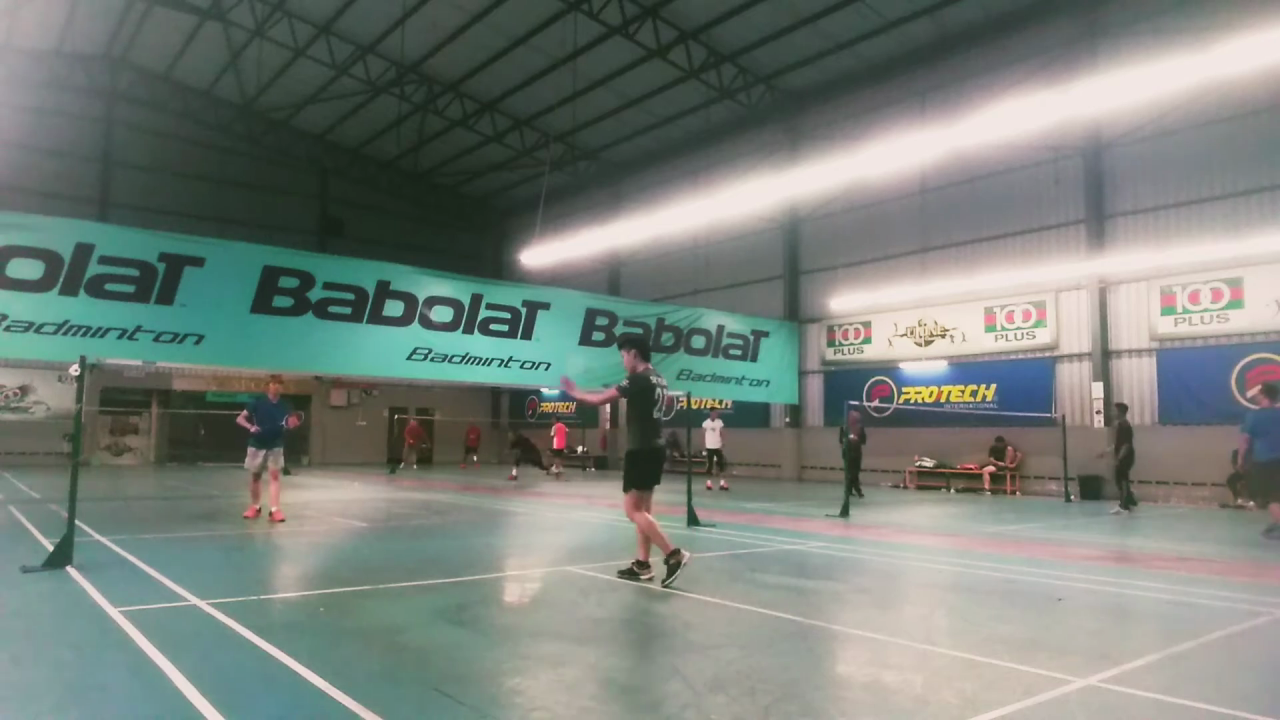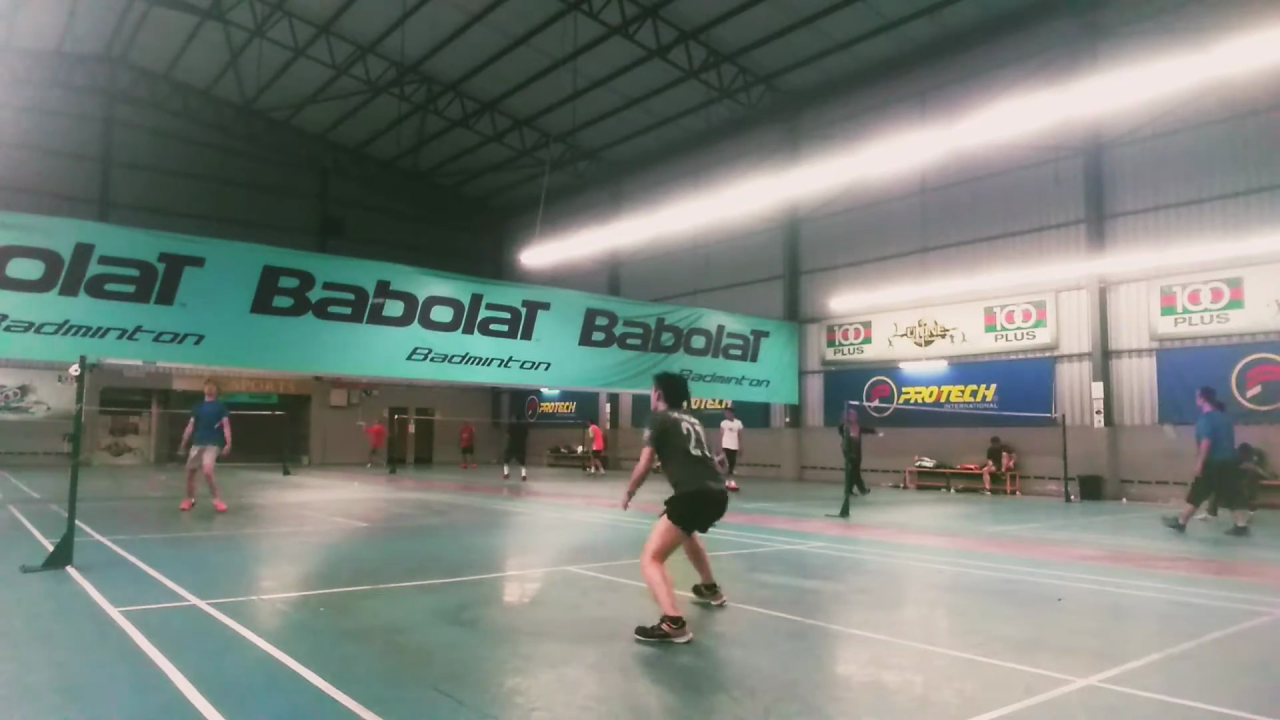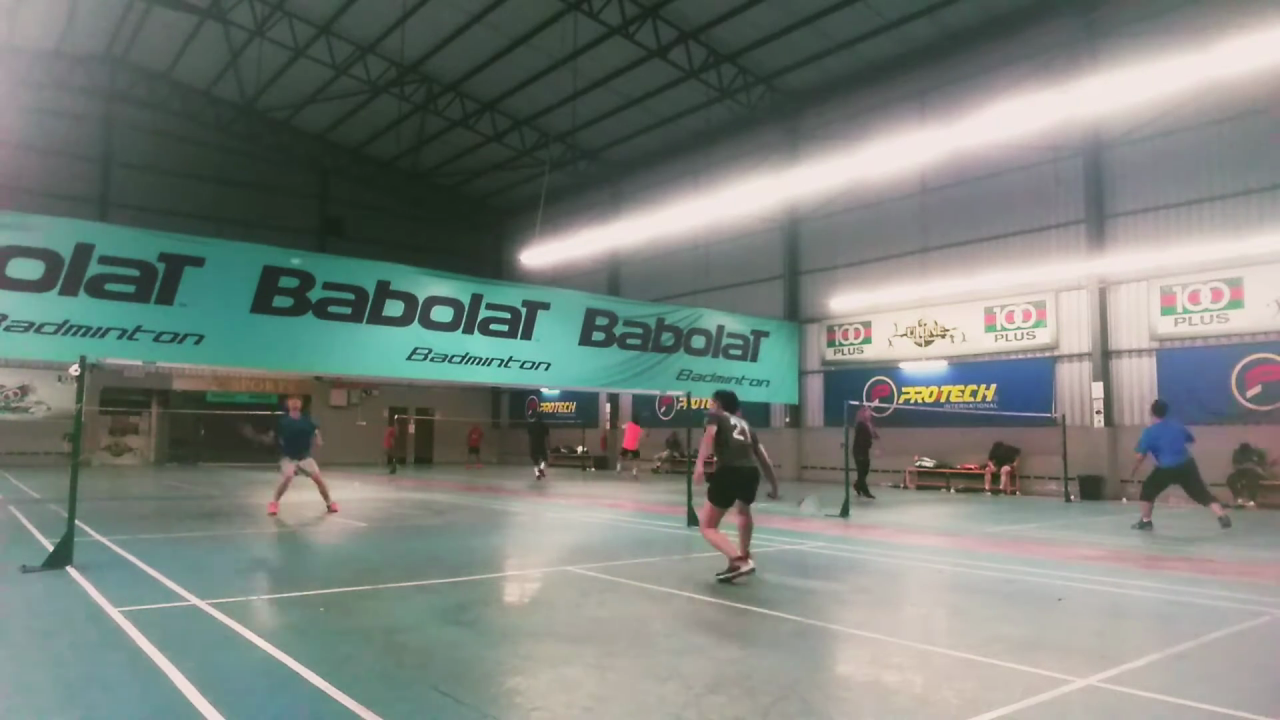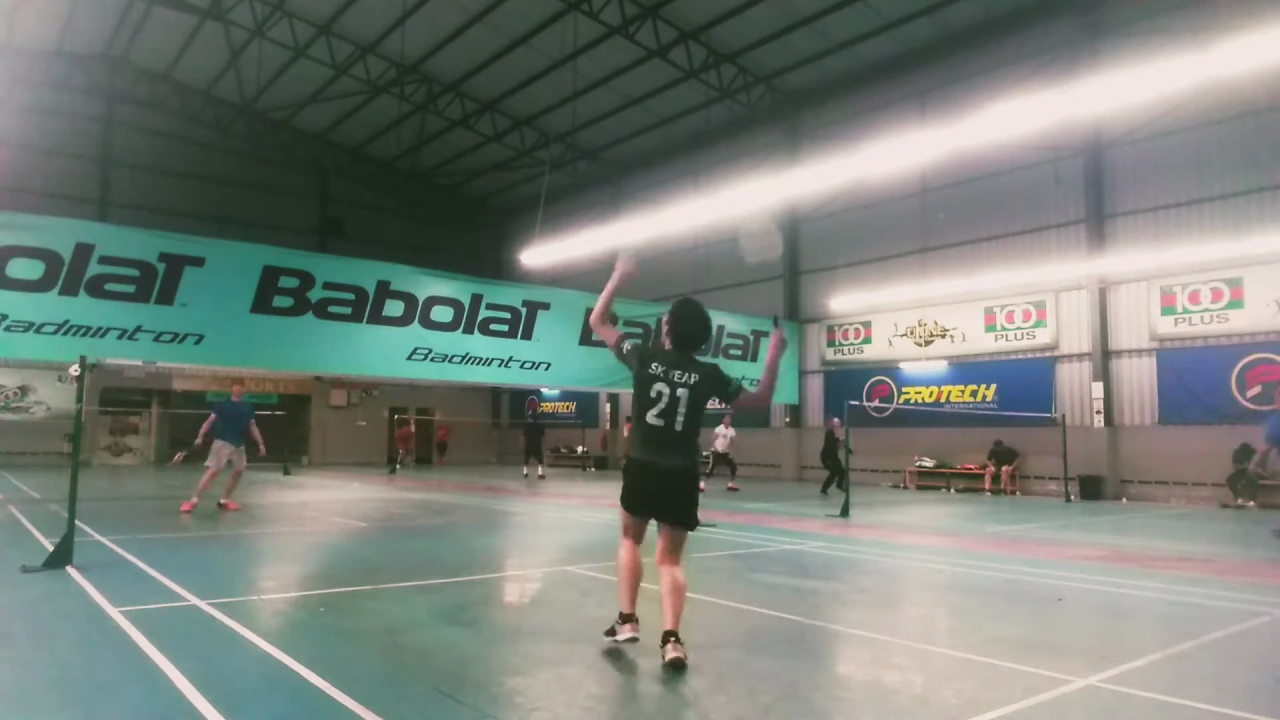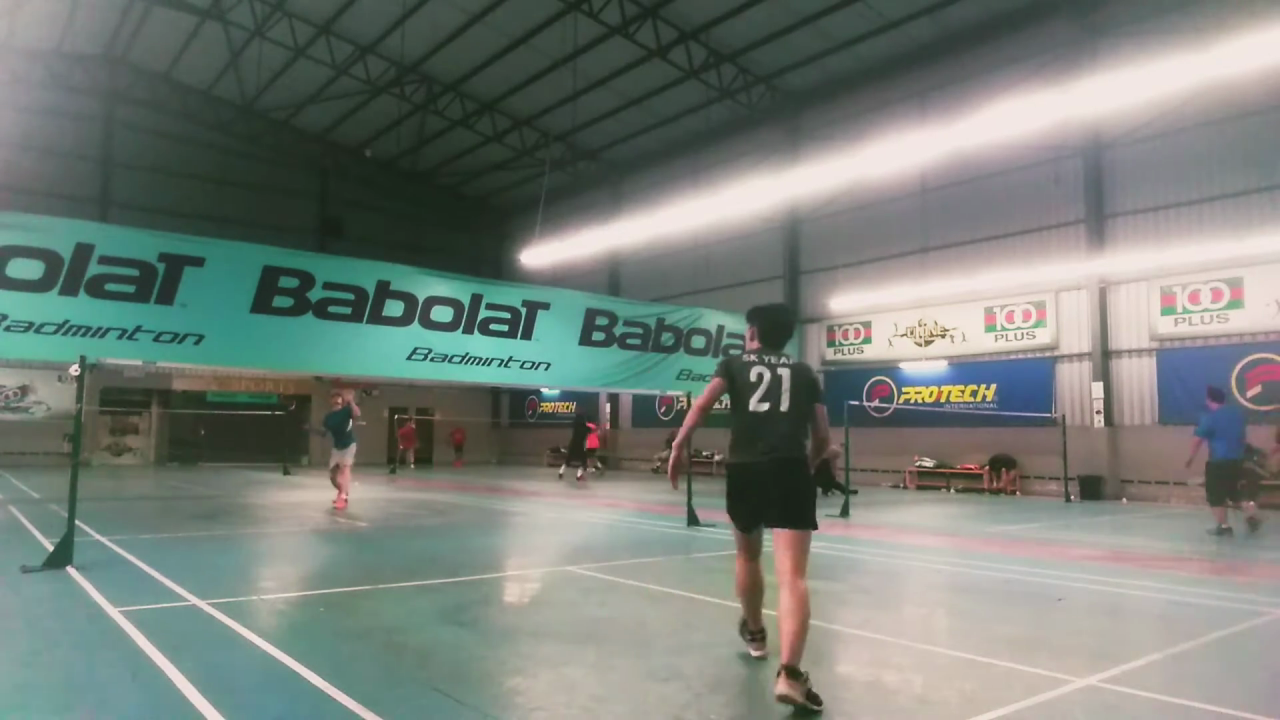
dt=1s
person 1, frame 1
left shoulder: (639, 379)
right shoulder: (658, 380)
left elbow: (602, 399)
left wrist: (575, 392)
left hip: (642, 451)
right hip: (654, 449)
left knee: (634, 511)
right knee: (642, 510)
left ankle: (674, 555)
right ankle: (642, 564)
person 1, frame 2
left shoulder: (658, 420)
right shoulder: (693, 422)
left elbow: (645, 465)
left wrist: (629, 493)
left hip: (692, 496)
right hip: (718, 495)
left knee: (650, 560)
right knee: (685, 534)
left ankle: (672, 623)
right ankle: (711, 589)
person 1, frame 3
left shoulder: (715, 417)
right shoulder: (745, 426)
left elbow: (709, 436)
right elbow: (766, 461)
left wrist: (699, 464)
right wrist: (774, 488)
left hip: (729, 472)
right hip: (750, 472)
left knee: (707, 527)
right knee: (743, 512)
left ankle: (739, 561)
right ankle: (744, 556)
person 1, frame 4
left shoulder: (643, 359)
right shoulder: (709, 375)
left elbow: (598, 323)
right elbow: (758, 400)
left wrist: (618, 276)
right wrist: (774, 354)
left hip: (642, 470)
right hip: (682, 476)
left knee: (630, 541)
right knee: (669, 562)
left ankle: (626, 620)
right ankle: (671, 640)
person 1, frame 5
left shoulder: (735, 363)
right shoulder: (804, 372)
left elbow: (703, 402)
right elbow: (822, 436)
left wrist: (678, 447)
right wrist: (808, 464)
left hip: (745, 473)
right hip: (792, 473)
left knee: (747, 556)
right knee: (793, 577)
left ankle: (755, 633)
right ankle: (790, 673)
